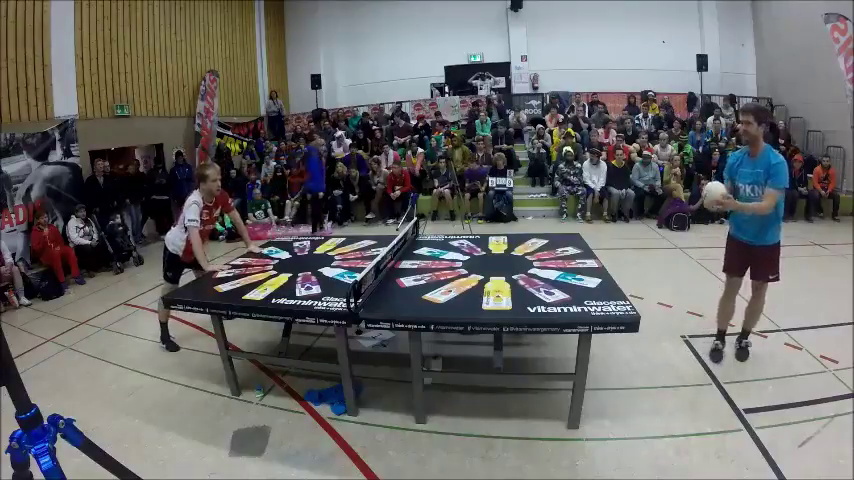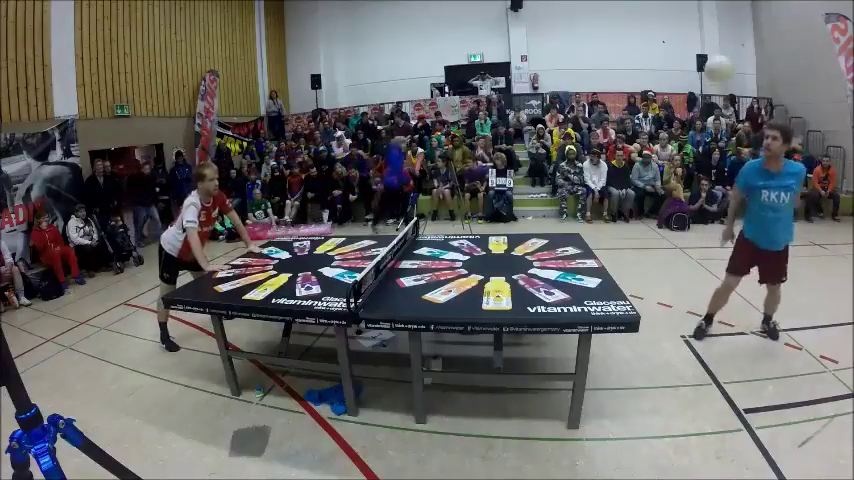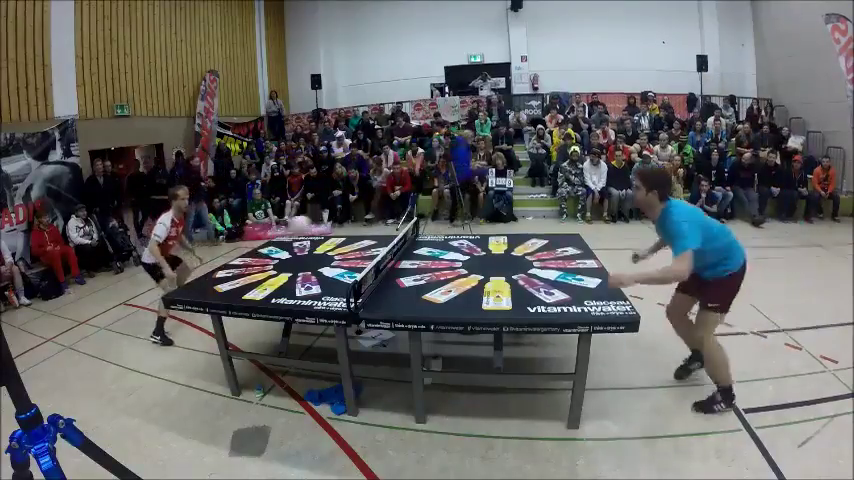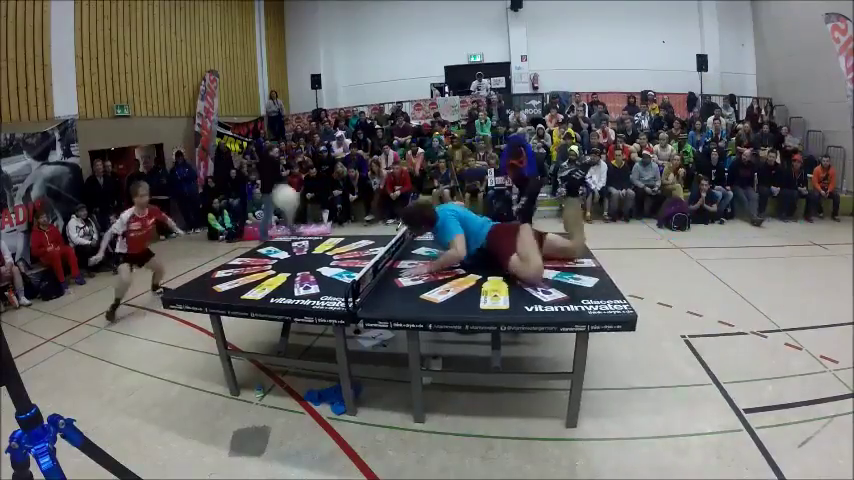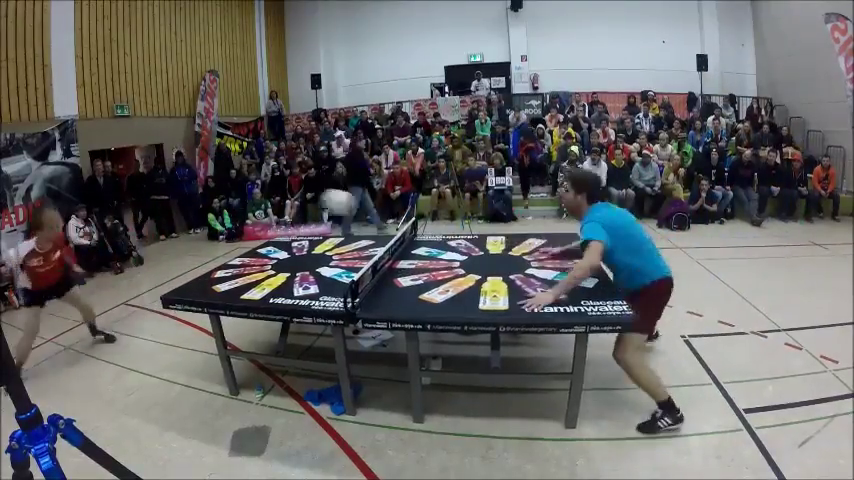
dt=1s
person 1, frame 1
left shoulder: (776, 163)
right shoulder: (734, 158)
left elbow: (767, 206)
right elbow: (728, 192)
left wrist: (736, 206)
right wrist: (721, 200)
left hip: (766, 240)
right hip: (737, 236)
left knee: (758, 291)
right knee: (730, 289)
left ankle: (743, 338)
right ankle: (719, 339)
person 1, frame 2
left shoulder: (798, 171)
right shoulder: (751, 169)
right elbow: (736, 198)
right wrist: (728, 226)
left hip: (778, 243)
right hip: (750, 238)
left knee: (774, 288)
right knee: (728, 284)
left ankle: (767, 320)
right ankle: (707, 320)
person 1, frame 3
left shoulder: (678, 220)
right shoulder: (661, 211)
left elbow: (681, 271)
left wrist: (633, 278)
right wrist: (649, 251)
left hip: (725, 268)
right hip: (702, 263)
left knee: (701, 333)
right knee: (674, 313)
left ankle: (725, 393)
right ankle: (697, 355)
person 1, frame 4
left shoulder: (446, 220)
right shoulder: (441, 211)
left elbow: (459, 253)
left wrist: (429, 267)
left knee: (533, 273)
right knee: (576, 246)
right ankle: (572, 189)
person 1, frame 5
left shoulder: (594, 221)
right shoulder: (602, 211)
left elbow: (591, 262)
left wrist: (552, 294)
right wrist: (566, 249)
left hip: (652, 285)
right hip: (641, 279)
left knee: (624, 352)
left ankle: (669, 411)
right ankle: (647, 331)
person 2, frame 1
left shoulder: (221, 196)
right shoulder: (194, 203)
left elbow: (236, 219)
right elbow: (194, 234)
left wrist: (249, 244)
right wrist: (206, 265)
left hip: (195, 248)
right hip: (176, 248)
right knee: (170, 290)
right ankle: (164, 335)
person 2, frame 2
left shoulder: (218, 197)
right shoulder: (192, 204)
left elbow: (235, 219)
right elbow: (192, 237)
left wrist: (249, 244)
right wrist: (207, 265)
left hip: (191, 251)
right hip: (172, 250)
right knee: (167, 293)
right ankle: (164, 335)
person 2, frame 3
left shoulder: (180, 217)
right shoulder: (165, 221)
left elbow: (180, 238)
right elbow: (152, 247)
left wrist: (193, 252)
right wrist: (166, 268)
left hip: (165, 255)
right hip: (152, 261)
left knee: (186, 269)
right knee: (171, 290)
right ankle: (158, 332)
person 2, frame 4
left shoulder: (152, 210)
right shoulder: (126, 217)
left elbow: (167, 220)
right elbow: (109, 233)
left wrist: (177, 230)
right wrist: (101, 252)
left hip: (142, 250)
right hip: (125, 252)
left knee: (160, 269)
right knee: (125, 280)
left ankle: (155, 287)
right ankle: (114, 306)
person 2, frame 5
left shoulder: (58, 237)
right shoulder: (22, 251)
left wrist: (73, 266)
left hip: (58, 279)
right hip: (33, 289)
left knee: (86, 307)
right knee: (30, 332)
left ankle: (94, 331)
right ankle: (16, 369)
